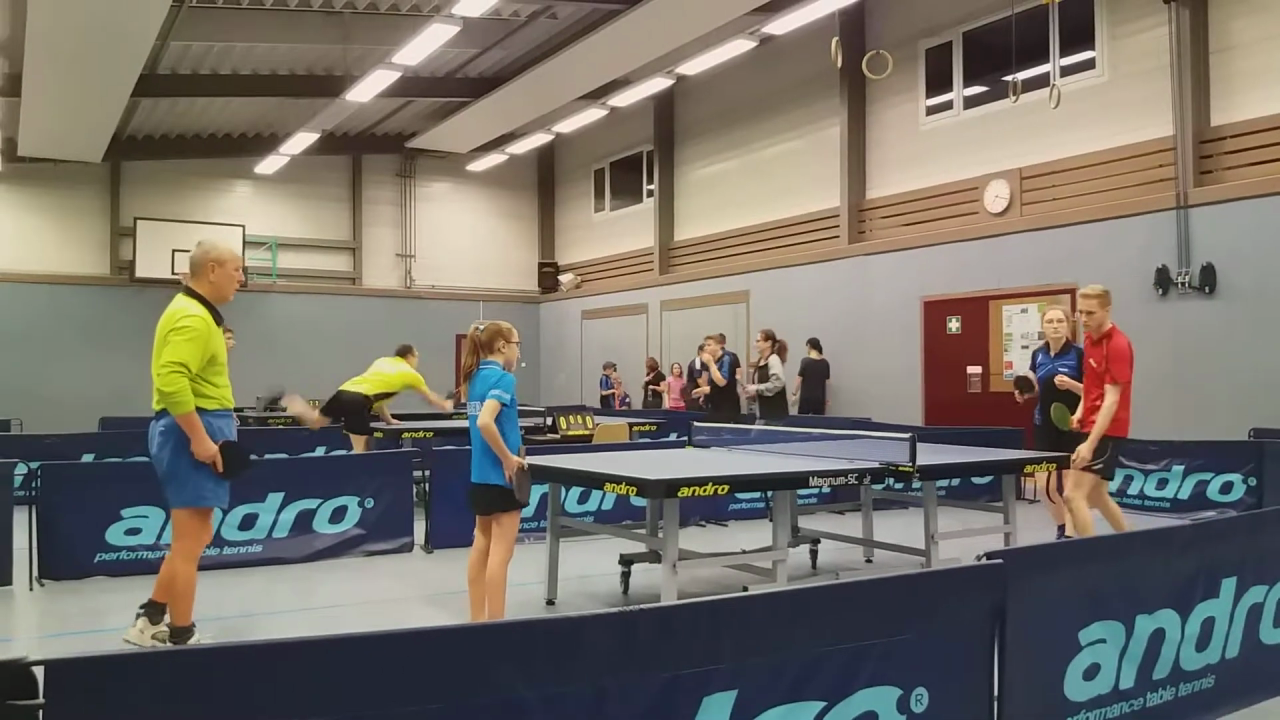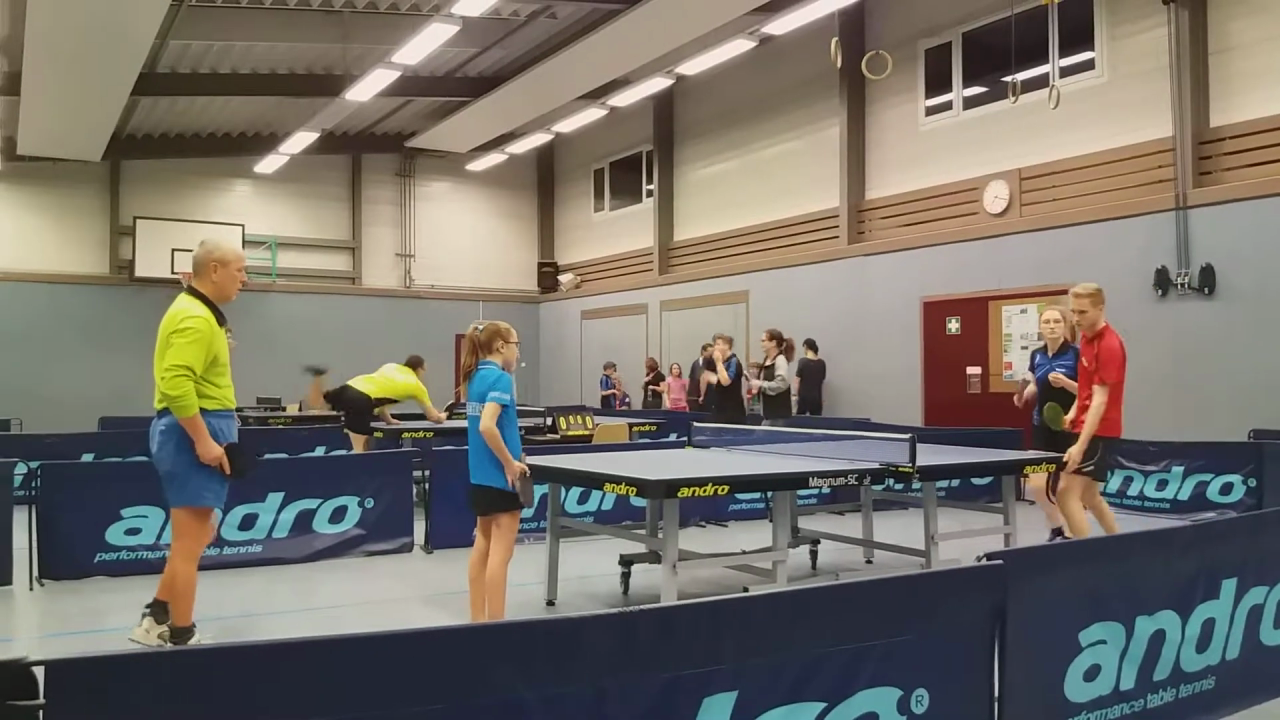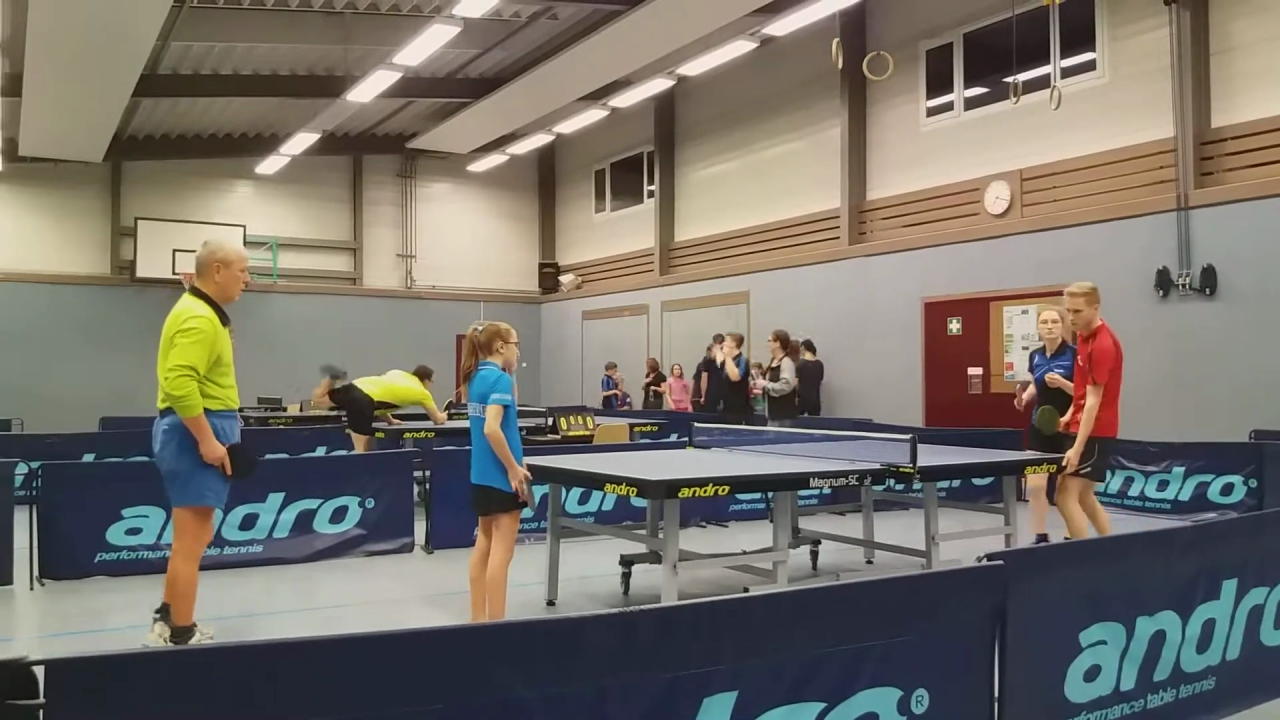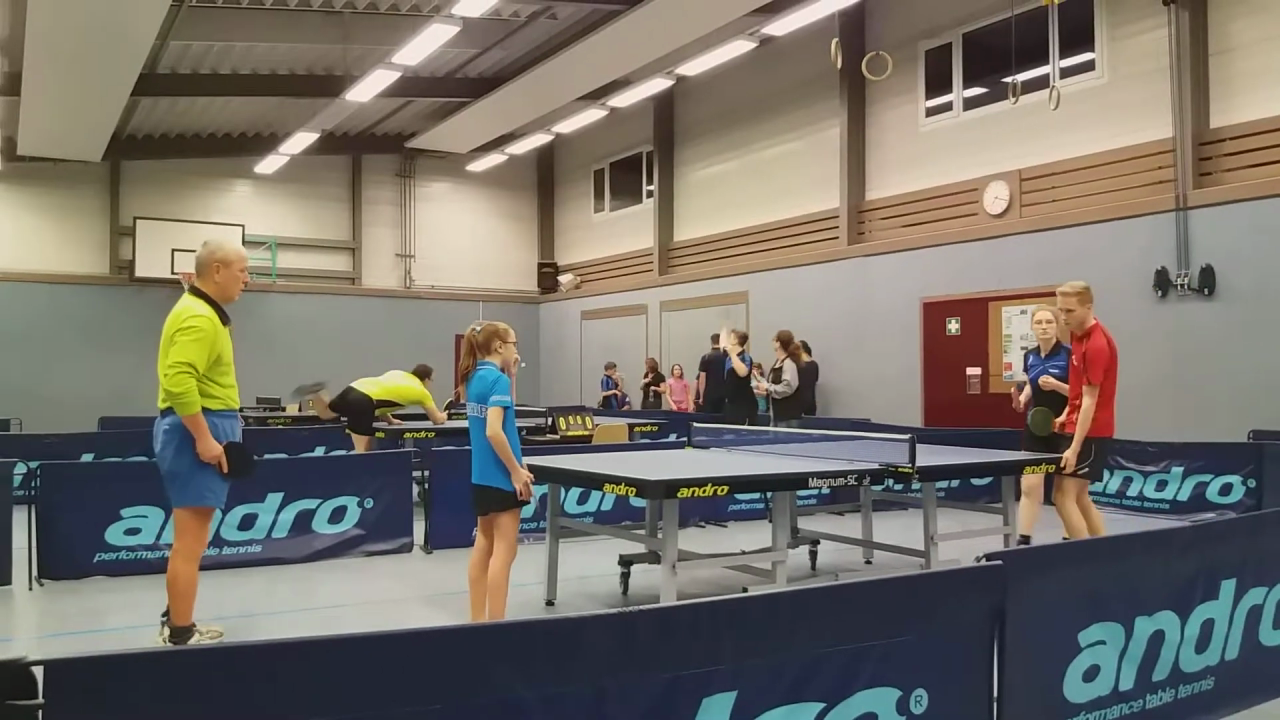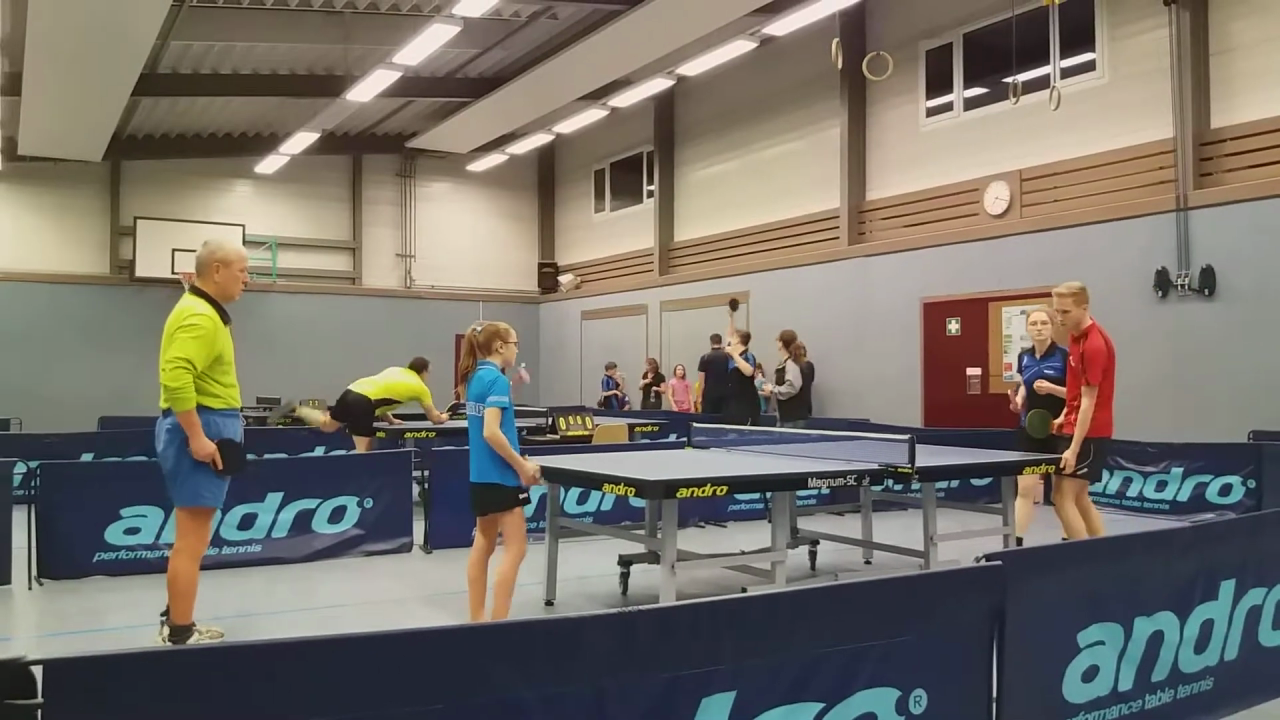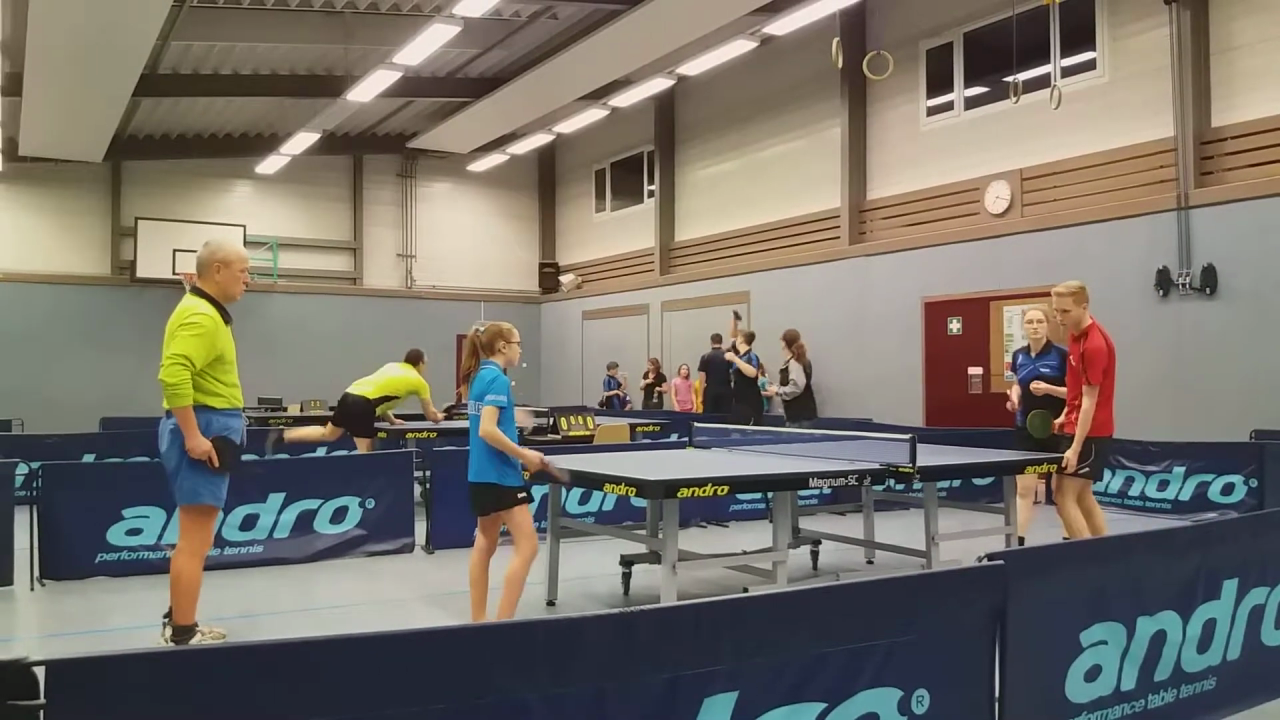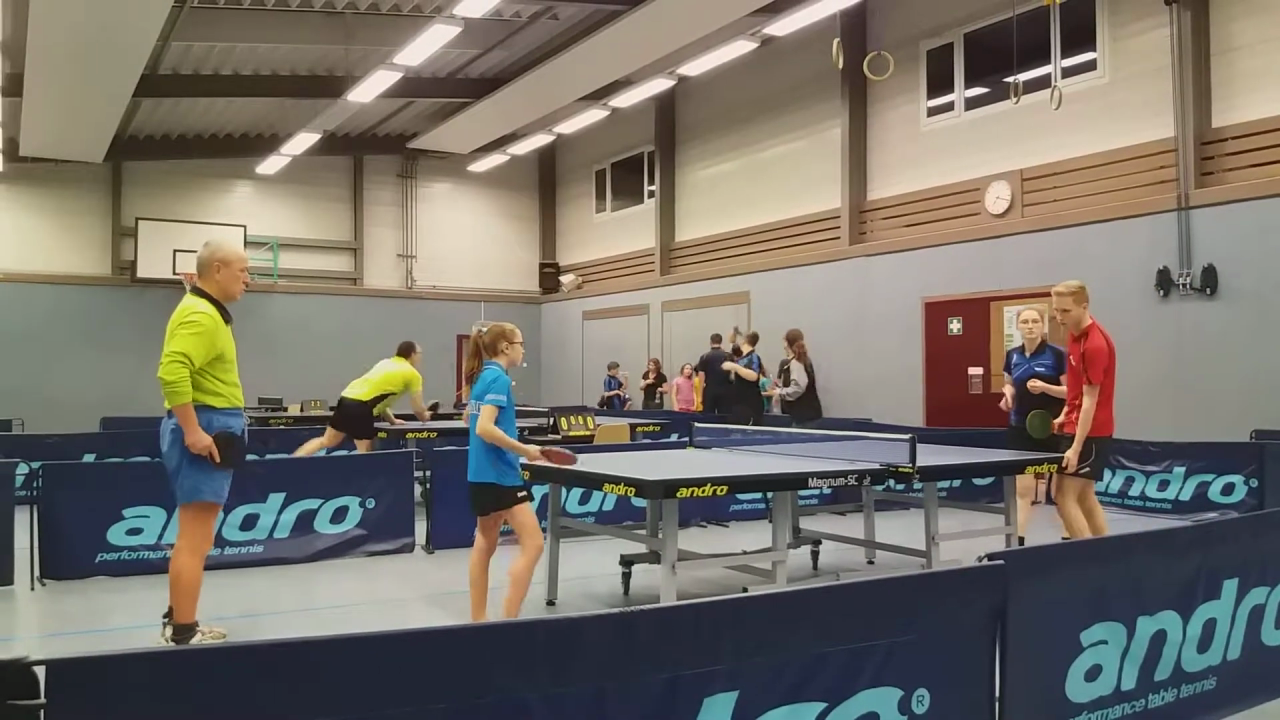
dt=0.1s
person 1, frame 1
left shoulder: (192, 311)
right shoulder: (193, 319)
right elbow: (172, 382)
right wrist: (200, 438)
left hip: (197, 431)
right hip: (194, 433)
left knee: (192, 538)
right knee: (189, 544)
left ankle: (150, 618)
right ankle: (181, 638)
person 1, frame 2
left shoulder: (196, 311)
right shoulder: (195, 319)
right elbow: (176, 385)
right wrist: (203, 441)
left hip: (196, 432)
right hip: (194, 434)
left knee: (196, 536)
right knee: (189, 543)
left ankle: (157, 617)
right ankle: (180, 638)
person 1, frame 3
left shoulder: (200, 311)
right shoulder: (199, 319)
right elbow: (180, 384)
right wrist: (207, 441)
left hip: (201, 431)
right hip: (198, 434)
left knee: (192, 539)
right knee: (190, 543)
left ankle: (168, 618)
right ankle: (181, 637)
person 1, frame 4
left shoulder: (201, 311)
right shoulder: (199, 318)
right elbow: (177, 382)
right wrist: (203, 439)
left hip: (201, 431)
right hip: (198, 432)
left knee: (189, 540)
right knee: (191, 543)
left ankle: (175, 622)
right ankle: (180, 637)
person 1, frame 5
left shoulder: (203, 311)
right shoulder: (199, 317)
right elbow: (175, 378)
right wrist: (197, 437)
left hip: (204, 429)
right hip: (200, 430)
left knee: (190, 539)
right knee: (192, 542)
left ankle: (174, 622)
right ankle: (180, 637)
person 1, frame 6
left shoulder: (204, 311)
right shoulder: (201, 316)
right elbow: (172, 374)
right wrist: (191, 434)
left hip: (207, 429)
right hip: (202, 431)
left knee: (190, 539)
right knee: (196, 542)
left ankle: (177, 623)
right ankle: (182, 637)
person 1, frame 7
left shoulder: (206, 311)
right shoulder: (201, 315)
right elbow: (171, 372)
right wrist: (192, 430)
left hip: (207, 428)
right hip: (203, 429)
left knee: (189, 538)
right knee: (196, 541)
left ankle: (176, 623)
right ankle: (183, 637)
person 2, frame 1
left shoulder: (475, 377)
right shoulder: (502, 378)
right elbow: (485, 422)
right wrist: (508, 458)
left hip: (480, 475)
right hip: (501, 477)
left knee: (481, 546)
right knee: (500, 553)
left ankle: (478, 619)
right ankle: (495, 625)
person 2, frame 2
left shoulder: (475, 377)
right shoulder: (499, 378)
right elbow: (487, 426)
right wrist: (511, 464)
left hip: (480, 476)
right hip: (501, 476)
left knee: (483, 548)
right knee: (500, 554)
left ankle: (478, 620)
right ankle: (494, 624)
person 2, frame 3
left shoulder: (476, 378)
right shoulder: (500, 379)
right elbow: (492, 429)
right wrist: (514, 469)
left hip: (482, 476)
right hip: (502, 477)
left knee: (484, 548)
right knee: (501, 554)
left ankle: (479, 620)
right ankle: (495, 625)
person 2, frame 4
left shoulder: (475, 377)
right shoulder: (497, 379)
right elbow: (494, 432)
right wrist: (517, 472)
left hip: (482, 476)
right hip: (500, 477)
left knee: (484, 546)
right knee: (503, 553)
left ankle: (478, 620)
right ankle: (495, 624)
person 2, frame 5
left shoulder: (475, 377)
right shoulder: (496, 379)
right elbow: (491, 432)
left wrist: (514, 382)
right wrist: (522, 465)
left hip: (480, 475)
right hip: (501, 476)
left knee: (483, 546)
right knee: (515, 551)
left ankle: (477, 619)
right ankle: (498, 623)
person 2, frame 6
left shoulder: (478, 376)
right shoulder: (497, 379)
right elbow: (487, 430)
left wrist: (511, 416)
right wrist: (525, 455)
left hip: (482, 475)
right hip: (501, 476)
left knee: (484, 545)
right knee: (527, 547)
left ankle: (478, 620)
right ankle: (504, 622)
person 2, frame 7
left shoulder: (481, 376)
right shoulder: (499, 379)
left elbow: (471, 417)
right elbow: (484, 428)
right wrist: (523, 449)
left hip: (481, 475)
right hip: (501, 475)
left knee: (484, 545)
right knee: (533, 545)
left ankle: (478, 620)
right ankle: (509, 622)
person 3, frame 1
left shoulder: (1118, 346)
right shoulder: (1089, 339)
left elbow: (1111, 399)
left wrist: (1090, 443)
right wrist: (1079, 412)
left hip: (1104, 432)
right hip: (1089, 427)
left knee: (1074, 495)
right knee: (1097, 494)
person 3, frame 2
left shoulder: (1109, 345)
right shoulder: (1087, 337)
left elbow: (1100, 400)
left wrist: (1080, 445)
right wrist: (1073, 412)
left hip: (1097, 432)
right hip: (1086, 427)
left knee: (1067, 496)
right knee: (1089, 495)
person 3, frame 3
left shoulder: (1103, 345)
right shoulder: (1084, 335)
left elbow: (1094, 401)
left wrist: (1077, 448)
right wrist: (1070, 413)
left hip: (1093, 432)
right hip: (1083, 427)
left knee: (1066, 497)
right knee: (1083, 495)
person 3, frame 4
left shoulder: (1097, 344)
right shoulder: (1079, 334)
left elbow: (1090, 401)
left wrist: (1074, 448)
right wrist: (1066, 414)
left hip: (1089, 432)
right hip: (1079, 427)
left knee: (1064, 497)
right knee: (1079, 497)
person 3, frame 5
left shoulder: (1094, 345)
right shoulder: (1077, 335)
left elbow: (1088, 402)
left wrist: (1074, 449)
right wrist: (1064, 416)
left hip: (1088, 433)
right hip: (1076, 427)
left knee: (1063, 498)
right knee: (1079, 498)
person 3, frame 6
left shoulder: (1094, 344)
right shoulder: (1077, 334)
left elbow: (1089, 401)
left wrist: (1075, 448)
right wrist: (1064, 415)
left hip: (1089, 432)
right hip: (1077, 427)
left knee: (1064, 497)
right knee: (1083, 497)
person 3, frame 7
left shoulder: (1095, 344)
right shoulder: (1076, 334)
left elbow: (1090, 401)
left wrist: (1076, 448)
right wrist: (1064, 415)
left hip: (1089, 432)
right hip: (1077, 426)
left knee: (1065, 497)
right knee: (1085, 497)
person 4, frame 1
left shoulder: (1079, 355)
right shoulder: (1038, 355)
left wrist: (1071, 385)
right wrist: (1025, 394)
right hip: (1044, 427)
right knee: (1046, 486)
left ankle: (1069, 537)
right ankle: (1061, 528)
person 4, frame 2
left shoulder: (1077, 355)
right shoulder: (1036, 356)
left wrist: (1066, 382)
right wrist: (1024, 395)
left hip: (1070, 428)
right hip: (1042, 427)
right knee: (1037, 486)
left ankle: (1070, 538)
right ankle: (1056, 529)
person 4, frame 3
left shoulder: (1075, 355)
right shoulder: (1035, 356)
left wrist: (1062, 383)
right wrist: (1025, 397)
right hip: (1040, 428)
right knee: (1034, 486)
right ankle: (1041, 537)
person 4, frame 4
left shoulder: (1069, 355)
right shoulder: (1030, 357)
left wrist: (1056, 385)
right wrist: (1022, 398)
right hip: (1035, 429)
right knee: (1029, 488)
right ankle: (1023, 540)
person 4, frame 5
left shoulder: (1065, 356)
right shoulder: (1024, 357)
left wrist: (1051, 389)
right wrist: (1018, 400)
right hip: (1030, 429)
right knee: (1025, 489)
right ankle: (1017, 542)
person 4, frame 6
left shoulder: (1061, 355)
right shoulder: (1018, 356)
left wrist: (1048, 389)
right wrist: (1014, 398)
right hip: (1026, 429)
right knee: (1024, 489)
right ankle: (1018, 541)
person 4, frame 7
left shoulder: (1056, 354)
right shoulder: (1012, 356)
left wrist: (1044, 387)
right wrist: (1007, 397)
right hip: (1021, 428)
right knee: (1022, 489)
right ankle: (1018, 541)
